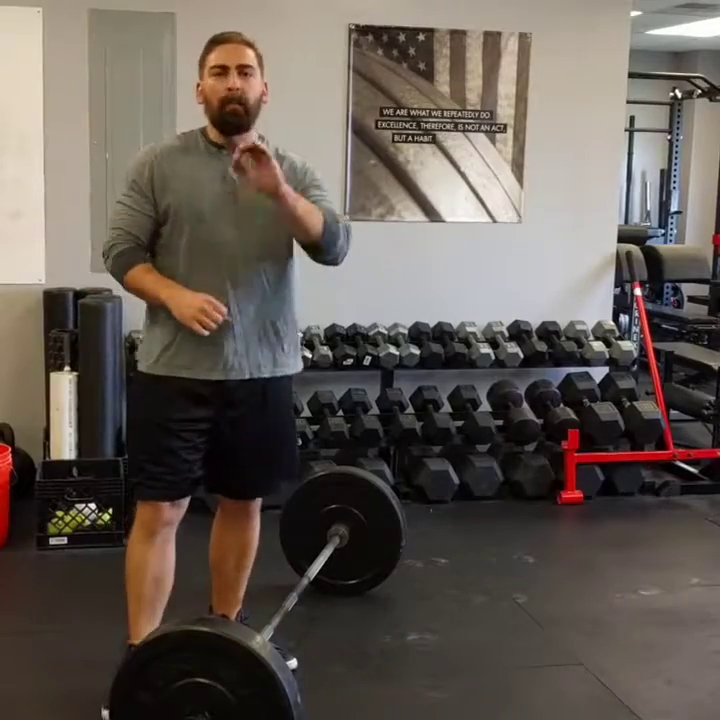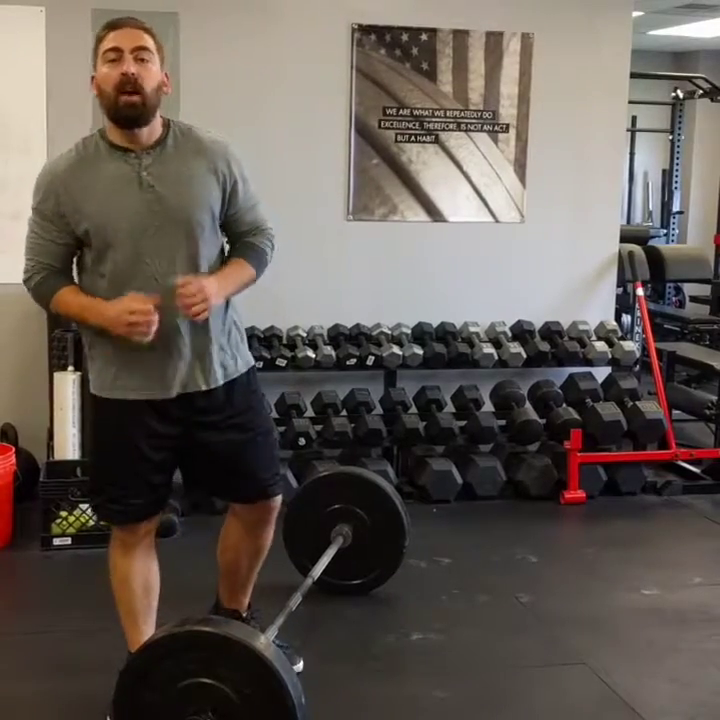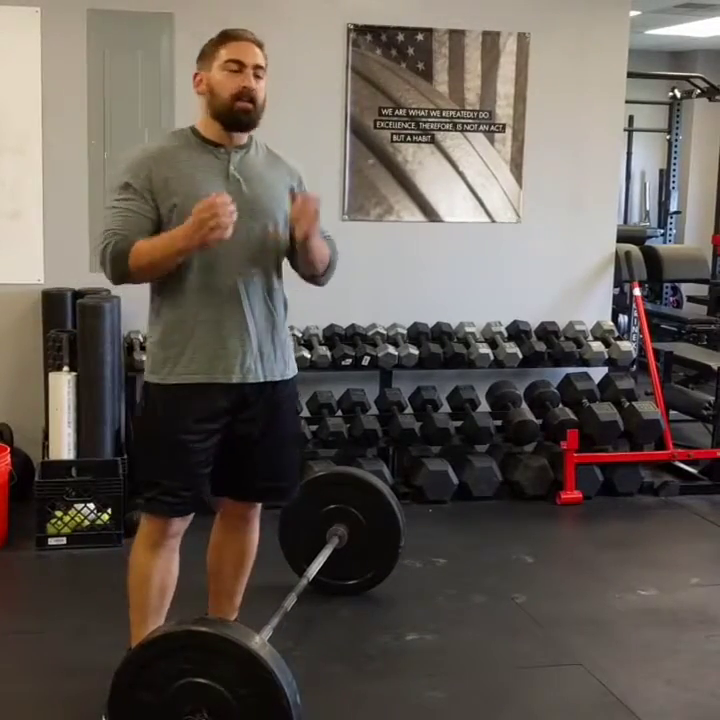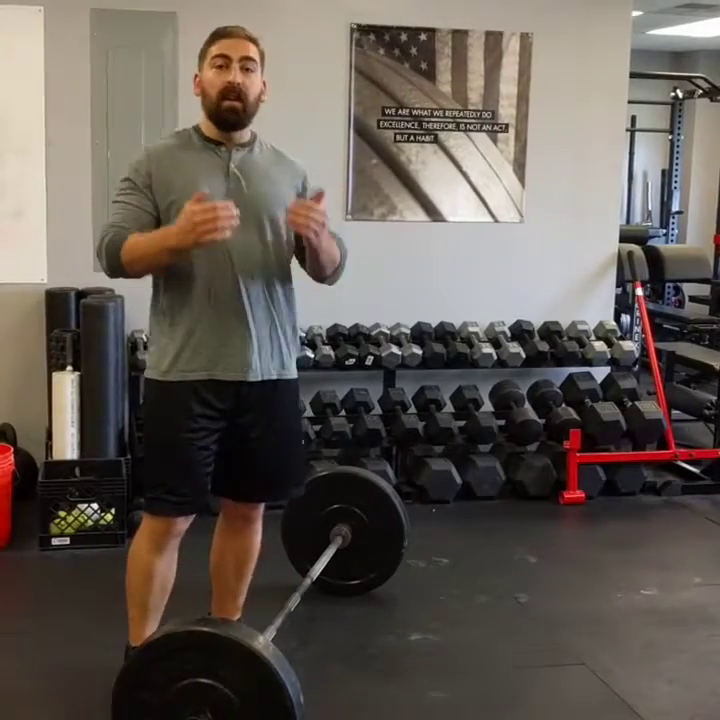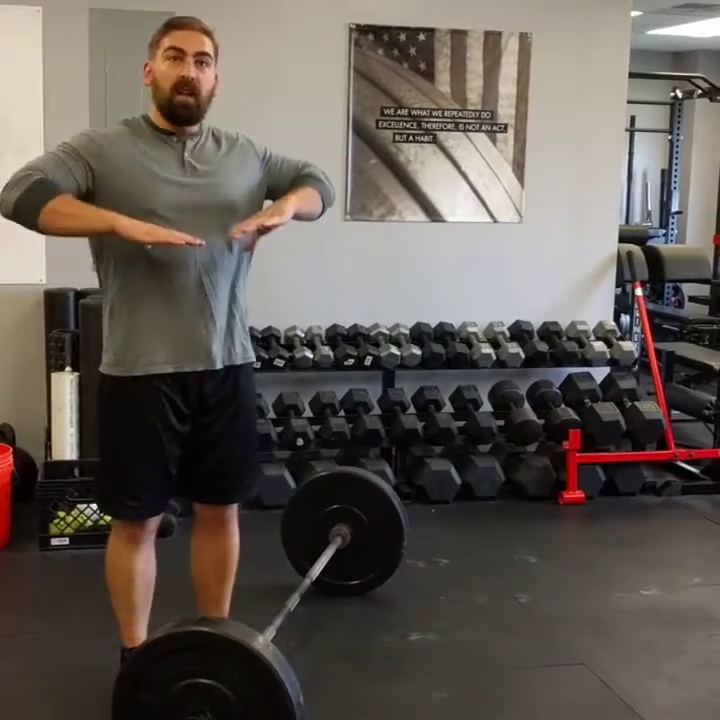
dt=1s
person 1, frame 1
left shoulder: (293, 170)
right shoulder: (158, 163)
left elbow: (334, 244)
right elbow: (121, 250)
left wrist: (279, 189)
right wrist: (178, 295)
left hip: (261, 371)
right hip: (173, 371)
left knee: (242, 506)
right knee: (157, 514)
left ankle: (224, 630)
right ankle: (137, 657)
person 1, frame 2
left shoulder: (212, 157)
right shoulder: (63, 178)
left elbow: (257, 237)
right elbow: (43, 279)
left wrist: (224, 281)
right wrist: (105, 313)
left hip: (221, 373)
right hip: (126, 389)
left knee: (260, 501)
right knee: (134, 530)
left ankle: (231, 616)
person 1, frame 3
left shoulder: (281, 171)
right shoulder: (153, 165)
left elbow: (319, 270)
right elbow: (117, 262)
left wrist: (310, 233)
right wrist: (187, 236)
left hip: (267, 373)
right hip: (183, 376)
left knee: (243, 508)
right knee: (165, 519)
person 1, frame 4
left shoulder: (288, 172)
right shoulder: (157, 163)
left elbow: (331, 269)
right elbow: (113, 256)
left wrist: (320, 235)
right wrist: (178, 236)
left hip: (269, 373)
right hip: (184, 374)
left knee: (246, 510)
right knee: (166, 519)
right ankle: (140, 653)
person 1, frame 5
left shoulder: (241, 152)
right shoulder: (104, 148)
left elbow: (316, 181)
left wrist: (285, 206)
right wrist: (121, 223)
left hip: (225, 366)
right hip: (141, 370)
left knee: (220, 510)
right knee: (135, 519)
right ankle: (135, 656)
